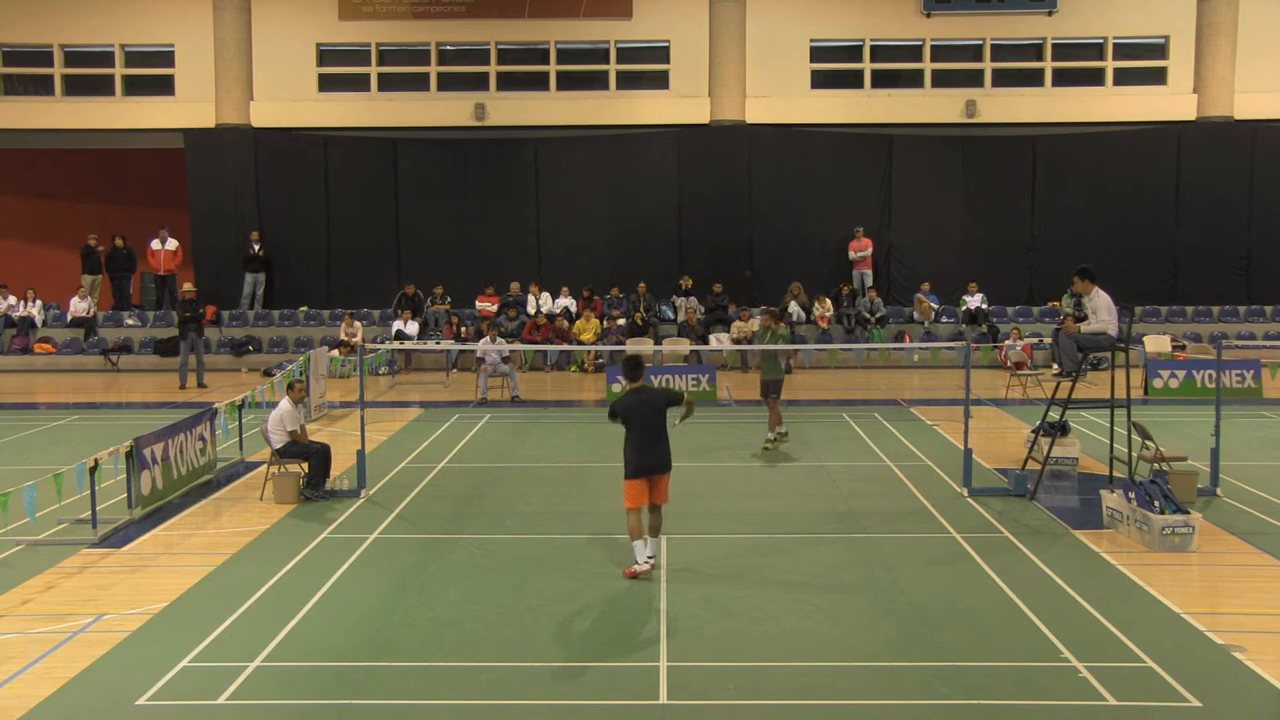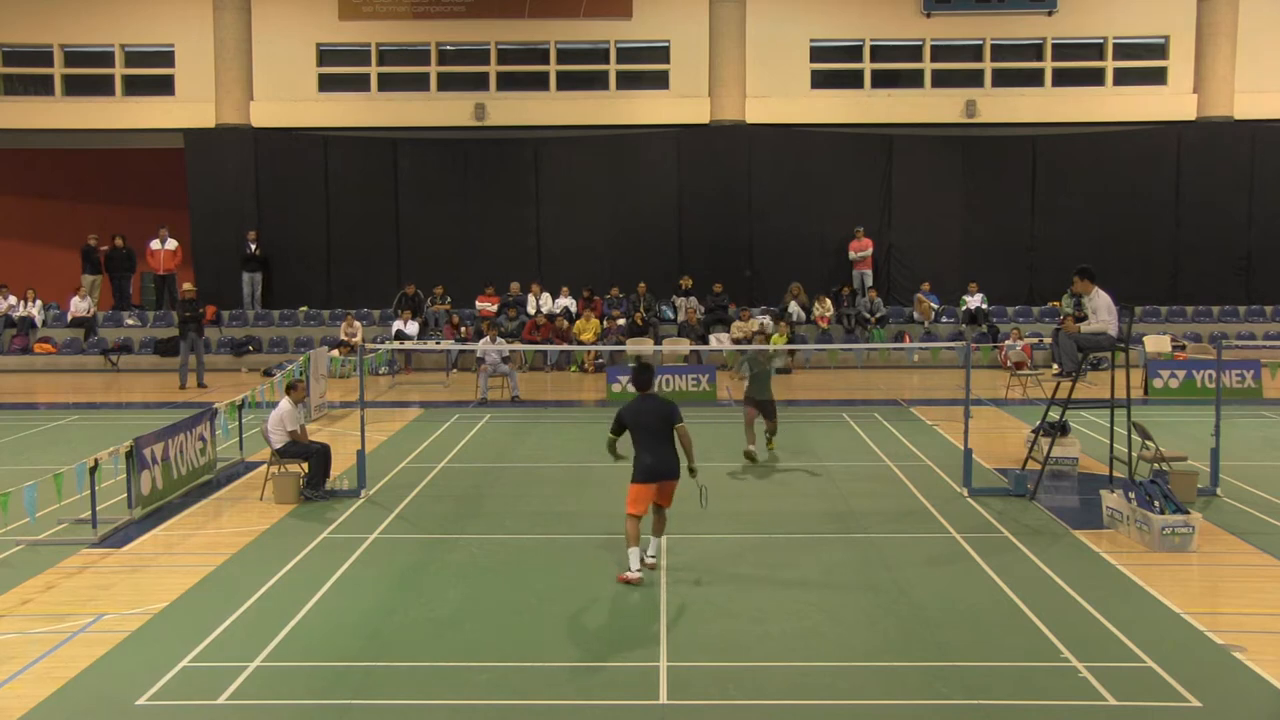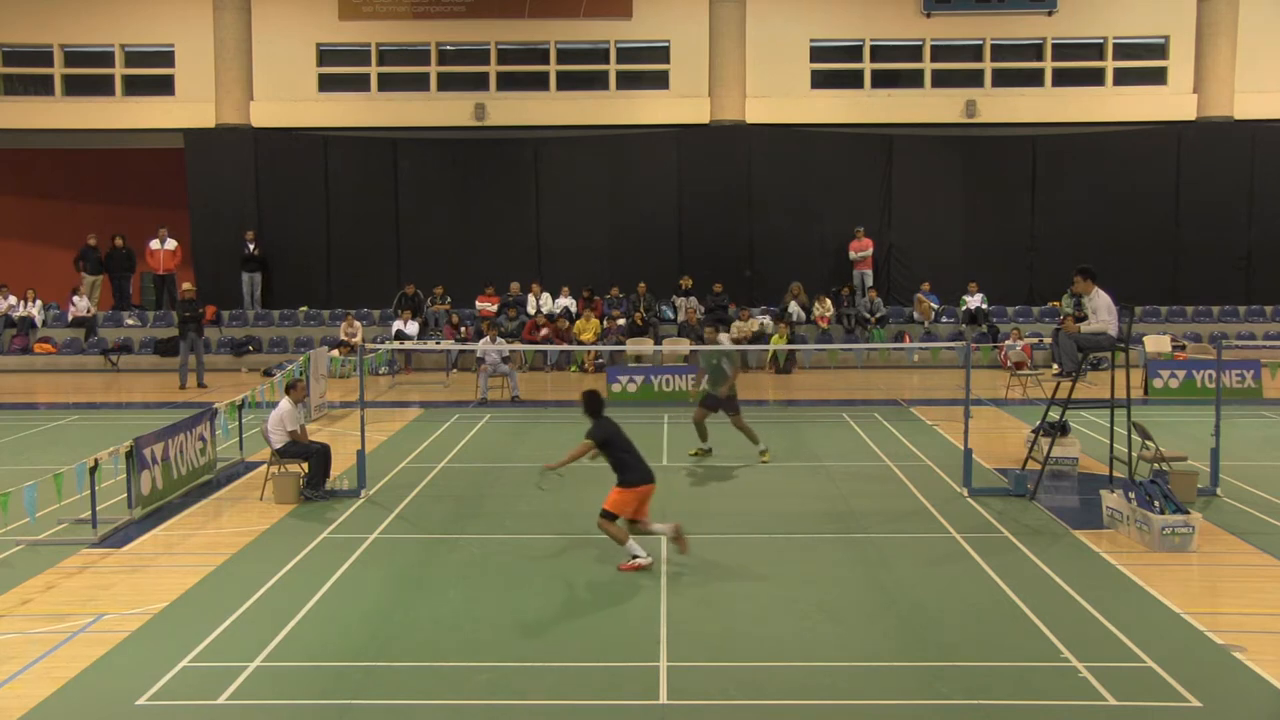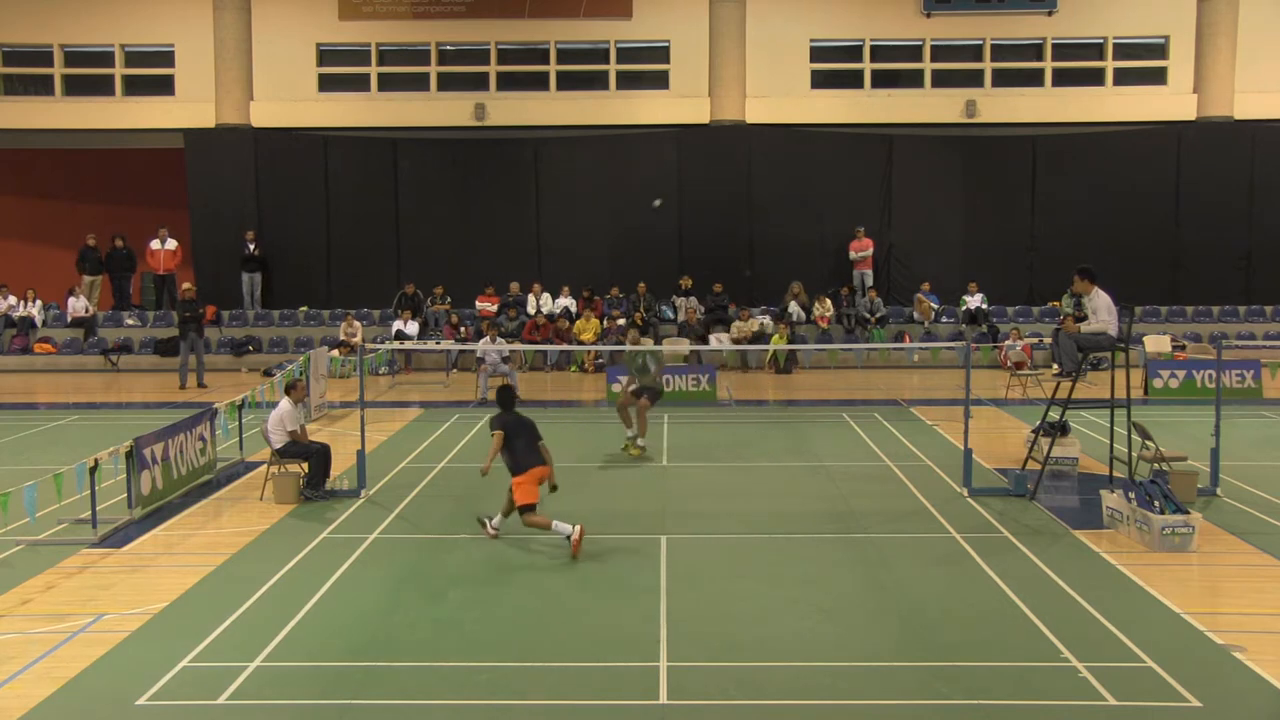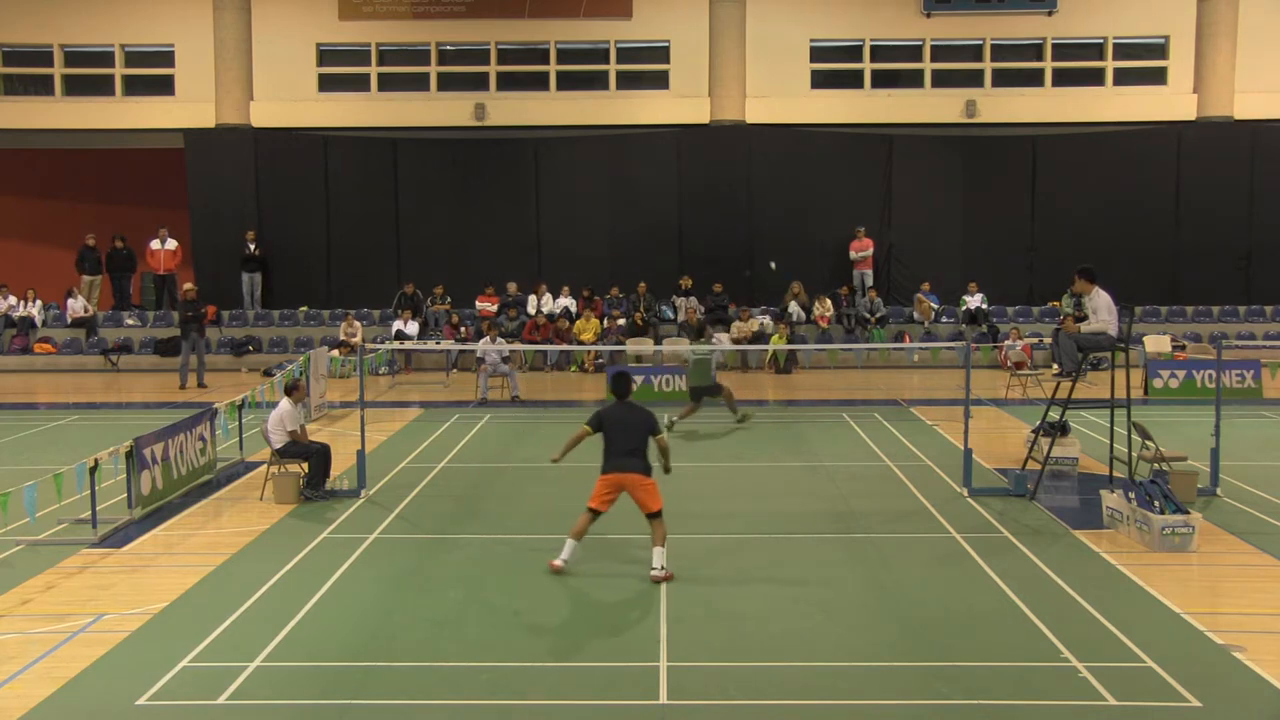
dt=0.7s
person 1, frame 1
left shoulder: (618, 404)
right shoulder: (661, 395)
right elbow: (689, 400)
right wrist: (687, 413)
left hip: (635, 465)
right hip: (661, 463)
left knee: (634, 512)
right knee: (655, 509)
left ankle: (641, 563)
right ankle: (650, 556)
person 1, frame 2
left shoulder: (626, 411)
right shoulder: (669, 406)
left elbow: (610, 443)
right elbow: (683, 433)
left wrist: (616, 455)
right wrist: (692, 463)
left hip: (645, 470)
right hip: (671, 468)
left knee: (633, 518)
right knee: (660, 509)
left ankle: (634, 569)
right ankle: (652, 556)
person 1, frame 3
left shoulder: (598, 430)
right shoulder: (607, 423)
left elbow: (584, 448)
left wrist: (558, 464)
right wrist: (598, 451)
left hip: (633, 483)
right hip: (646, 479)
left knee: (604, 522)
right knee: (635, 525)
left ankle: (641, 557)
right ankle: (672, 530)
person 1, frame 4
left shoulder: (497, 420)
right shoulder: (527, 421)
left elbow: (498, 438)
right elbow: (544, 449)
left wrist: (488, 461)
right wrist: (551, 478)
left hip: (525, 471)
right hip: (542, 467)
left knee: (528, 518)
right knee: (513, 492)
left ankle: (571, 530)
right ankle: (494, 525)
person 1, frame 5
left shoulder: (603, 414)
right shoulder: (646, 414)
left elbow: (581, 435)
right elbow: (663, 444)
left wrist: (560, 455)
right wrist: (667, 463)
left hip: (611, 473)
right hip: (640, 474)
left knee: (589, 515)
right knee: (656, 520)
left ankle: (562, 560)
right ankle: (657, 568)
